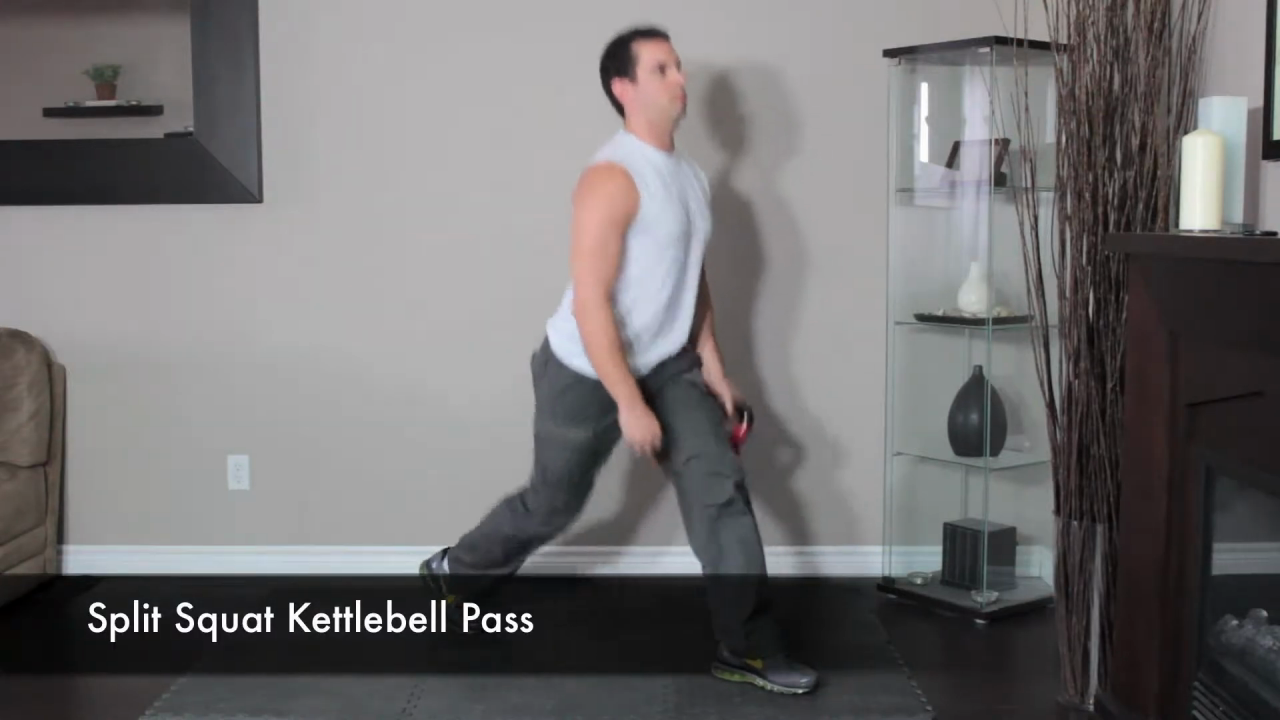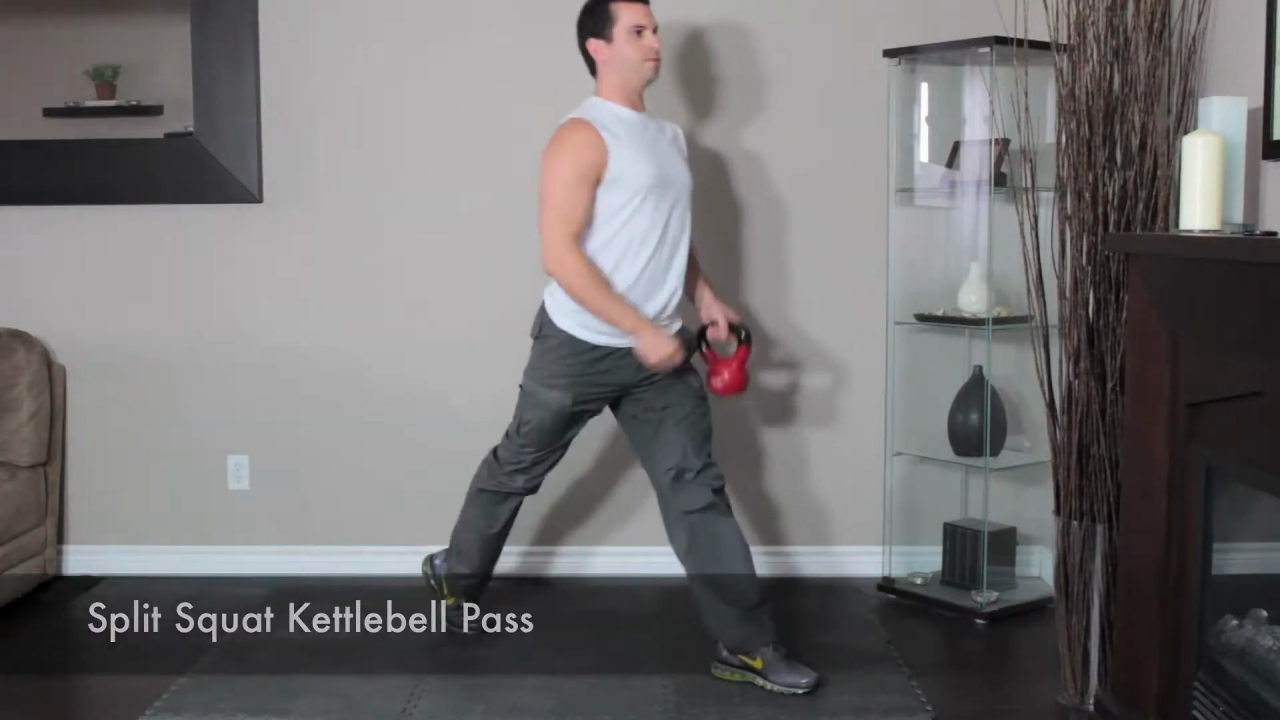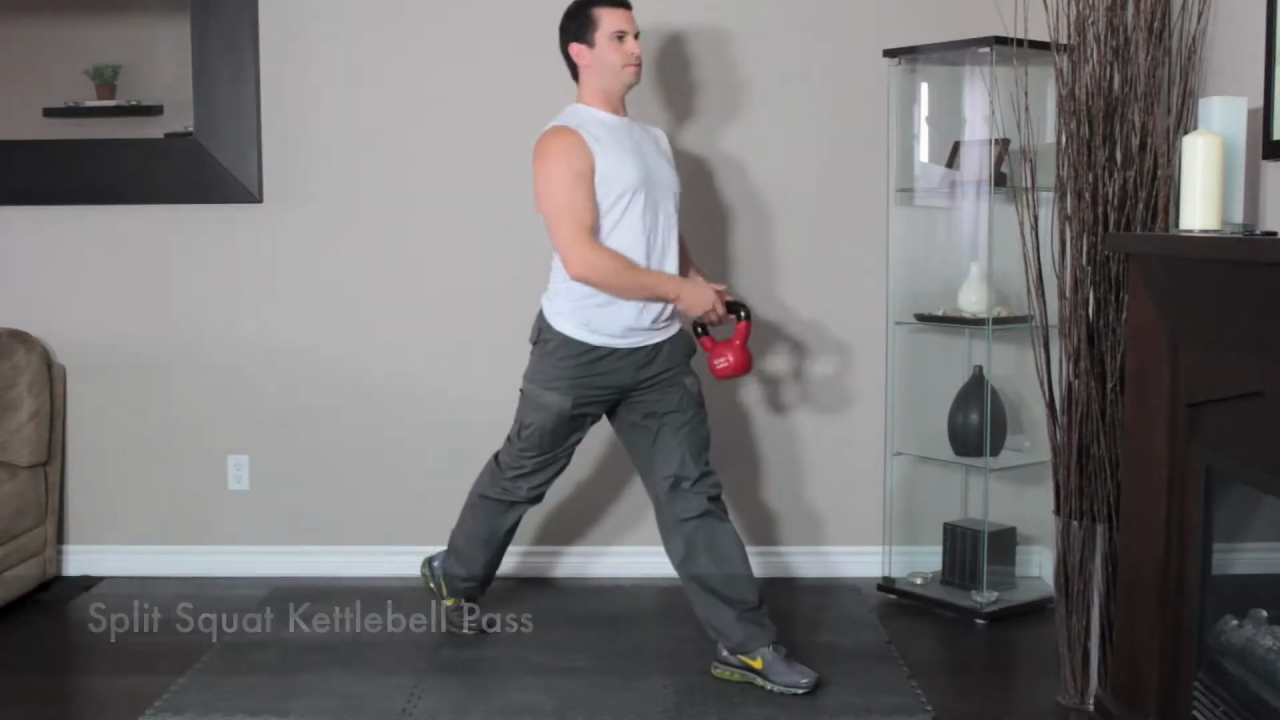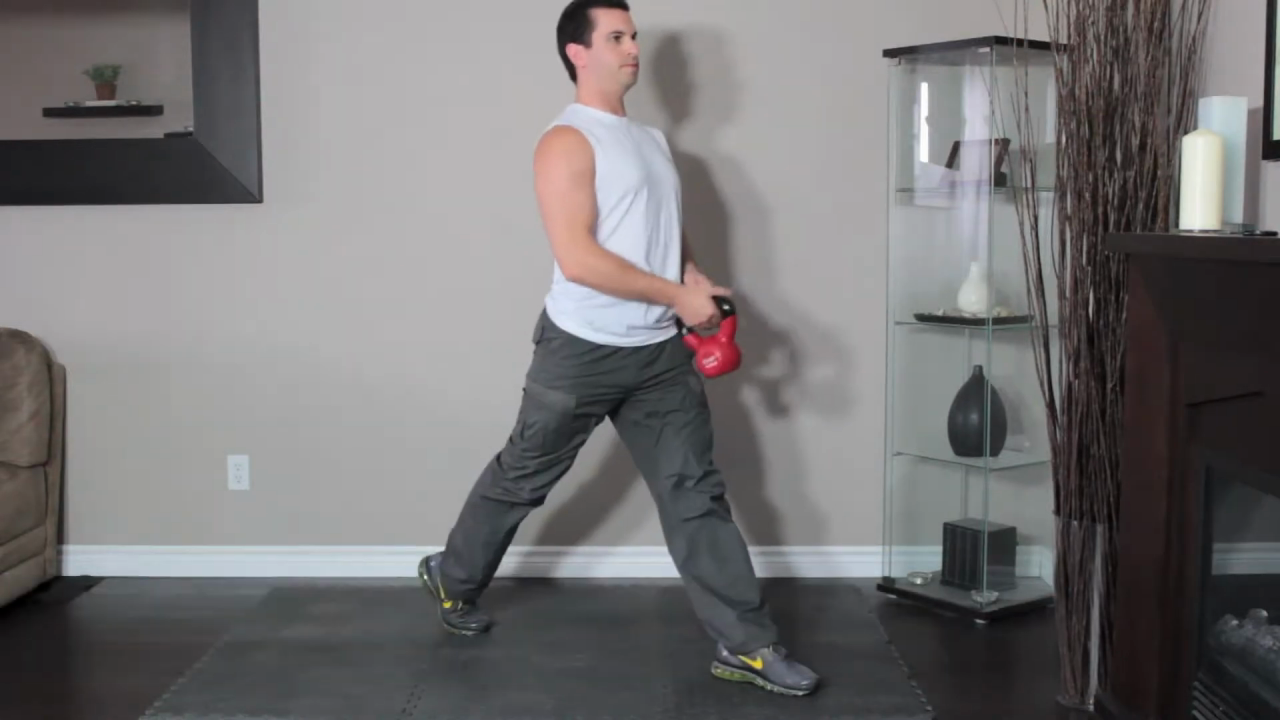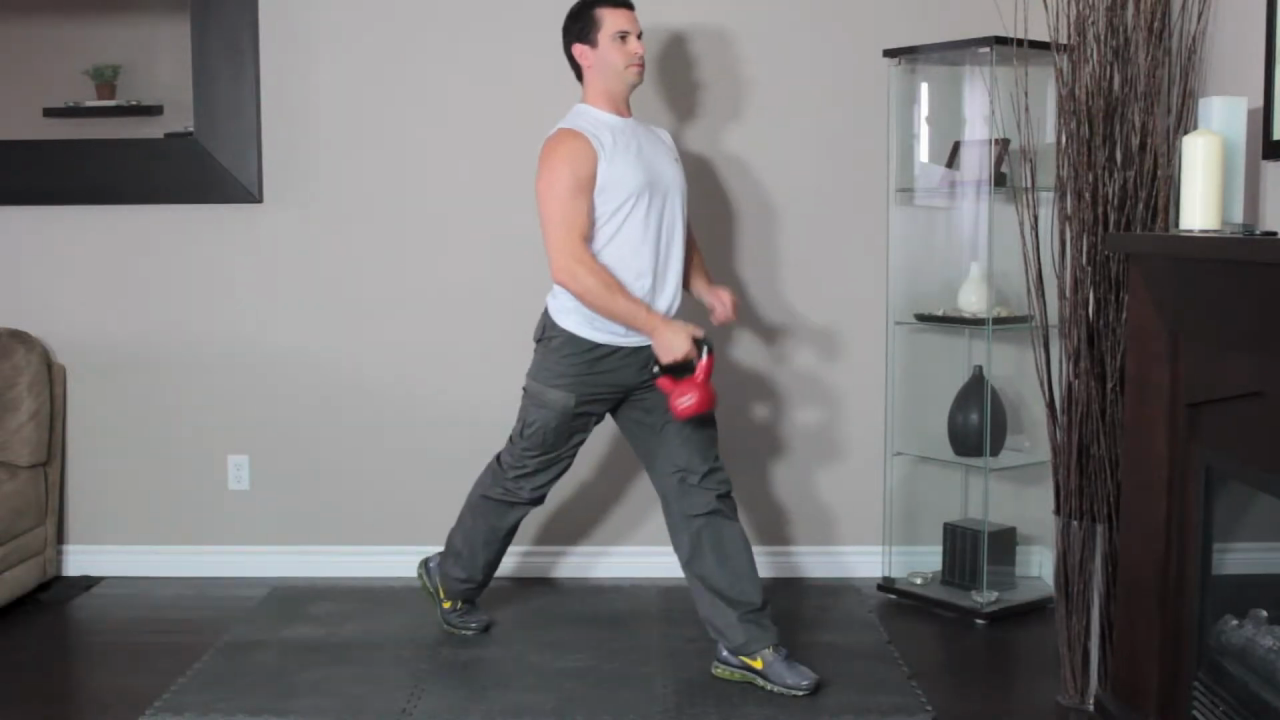
dt=0.2s
person 1, frame 1
left shoulder: (689, 174)
right shoulder: (612, 178)
right elbow: (591, 303)
left wrist: (711, 368)
right wrist: (628, 405)
left hip: (664, 366)
right hip: (585, 373)
left knee: (721, 485)
right knee: (551, 507)
left ankle: (746, 647)
right ankle: (451, 571)
person 1, frame 2
left shoulder: (666, 134)
right shoulder: (582, 136)
right elbow: (560, 253)
left wrist: (706, 298)
right wrist: (638, 329)
left hip: (658, 347)
right hip: (580, 344)
left knee: (697, 488)
right knee: (517, 468)
left ankle: (746, 644)
right ankle: (454, 576)
person 1, frame 3
left shoulder: (652, 140)
right shoulder: (566, 141)
right elbow: (580, 258)
left wrist: (697, 282)
right wrist: (679, 292)
left hip: (658, 352)
right hip: (579, 349)
left knee: (691, 494)
right knee: (519, 477)
left ankle: (745, 645)
right ankle: (454, 579)
person 1, frame 4
left shoulder: (651, 140)
right shoulder: (567, 142)
right elbow: (577, 259)
left wrist: (693, 277)
right wrist: (677, 294)
left hip: (659, 351)
right hip: (582, 349)
left knee: (695, 493)
right knee: (522, 478)
left ankle: (746, 644)
right ankle: (452, 578)
person 1, frame 5
left shoulder: (659, 142)
right shoulder: (572, 144)
right elbow: (568, 264)
left wrist: (704, 286)
right wrist: (657, 326)
left hip: (656, 351)
right hip: (583, 347)
left knee: (701, 490)
right knee: (522, 477)
left ankle: (747, 645)
right ankle: (451, 579)
